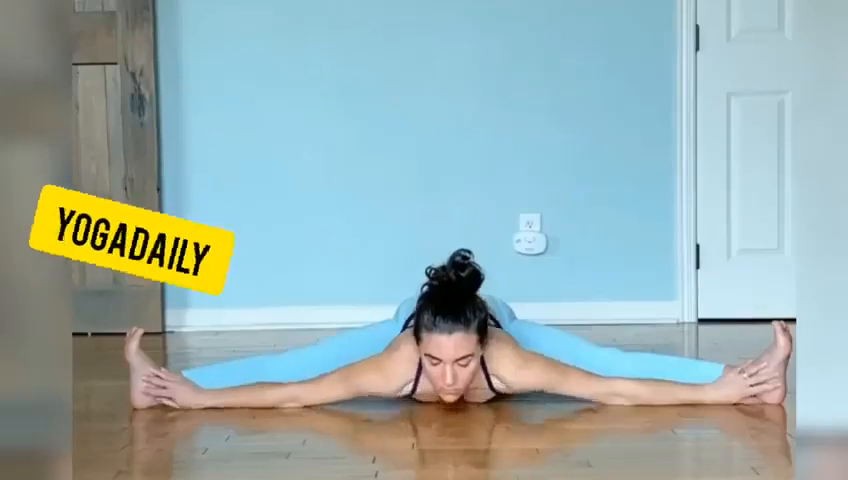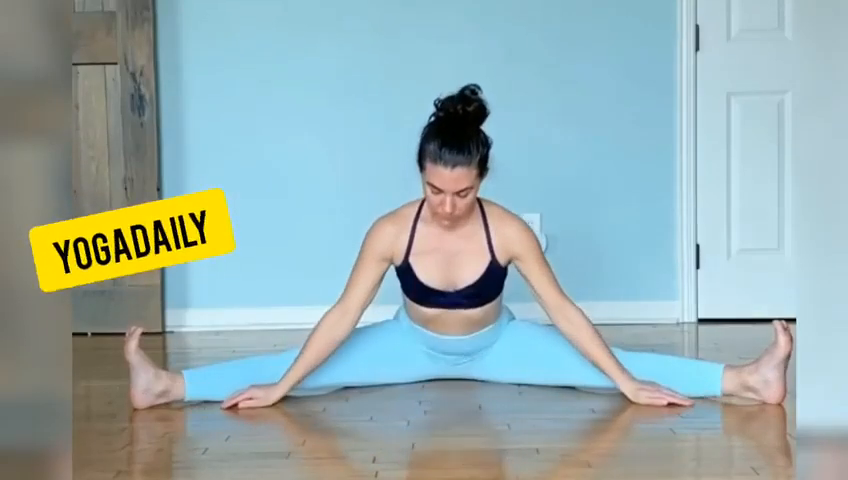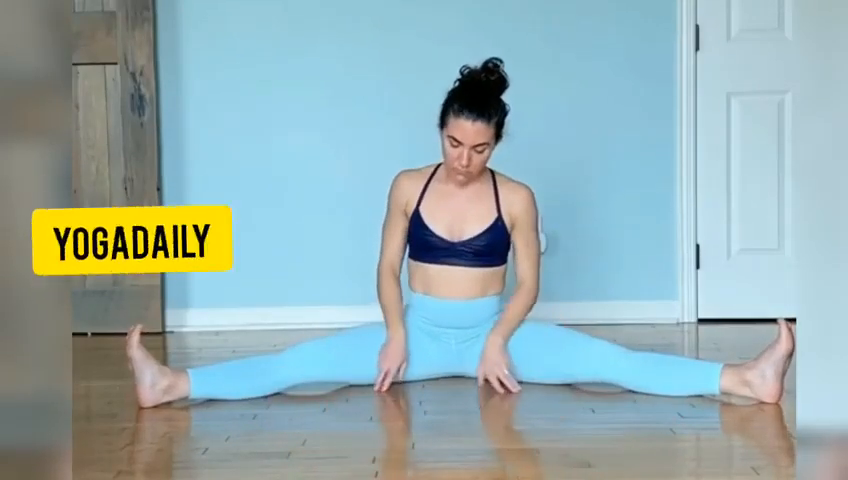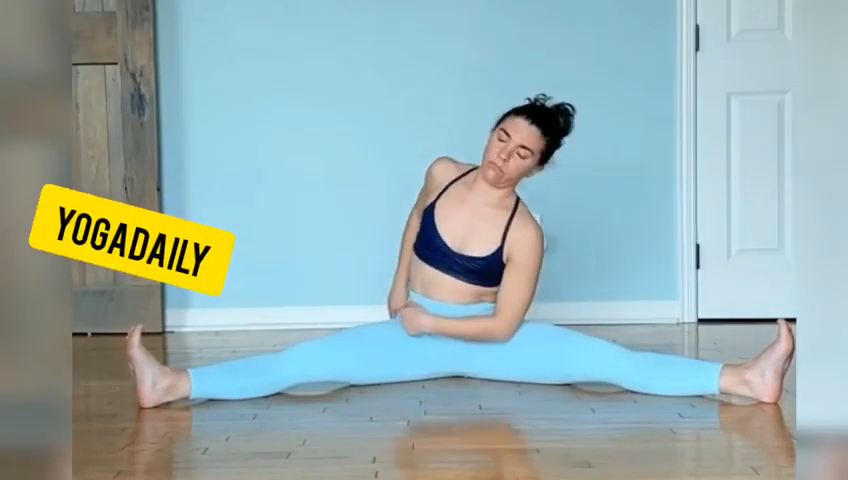
dt=1s
person 1, frame 1
left shoulder: (509, 362)
right shoulder: (396, 364)
left elbow: (620, 385)
right elbow: (290, 388)
left wrist: (715, 393)
right wrist: (201, 397)
left hip: (504, 321)
right hip: (405, 321)
left knee: (612, 358)
right knee: (297, 360)
left ankle: (741, 379)
right ankle: (170, 381)
person 1, frame 2
left shoulder: (507, 230)
right shoulder: (392, 230)
left elbow: (563, 312)
right elbow: (343, 316)
left wrist: (628, 384)
right wrist: (280, 385)
left hip: (494, 346)
right hip: (412, 346)
left knee: (595, 367)
right knee: (315, 370)
person 1, frame 3
left shoulder: (516, 197)
right shoulder: (408, 185)
left elbow: (528, 283)
right elbow: (388, 268)
left wrist: (497, 341)
right wrist: (396, 333)
left hip: (491, 331)
right hip: (420, 330)
left knee: (606, 360)
right knee: (303, 363)
left ankle: (743, 379)
right ankle: (174, 384)
person 1, frame 4
left shoulder: (524, 232)
right shoulder: (442, 173)
left elbow: (506, 326)
left wrist: (431, 322)
right wrist: (398, 286)
left hip: (485, 340)
right hip: (416, 332)
left knee: (605, 360)
right knee: (302, 362)
left ankle: (741, 379)
right ankle: (175, 383)
